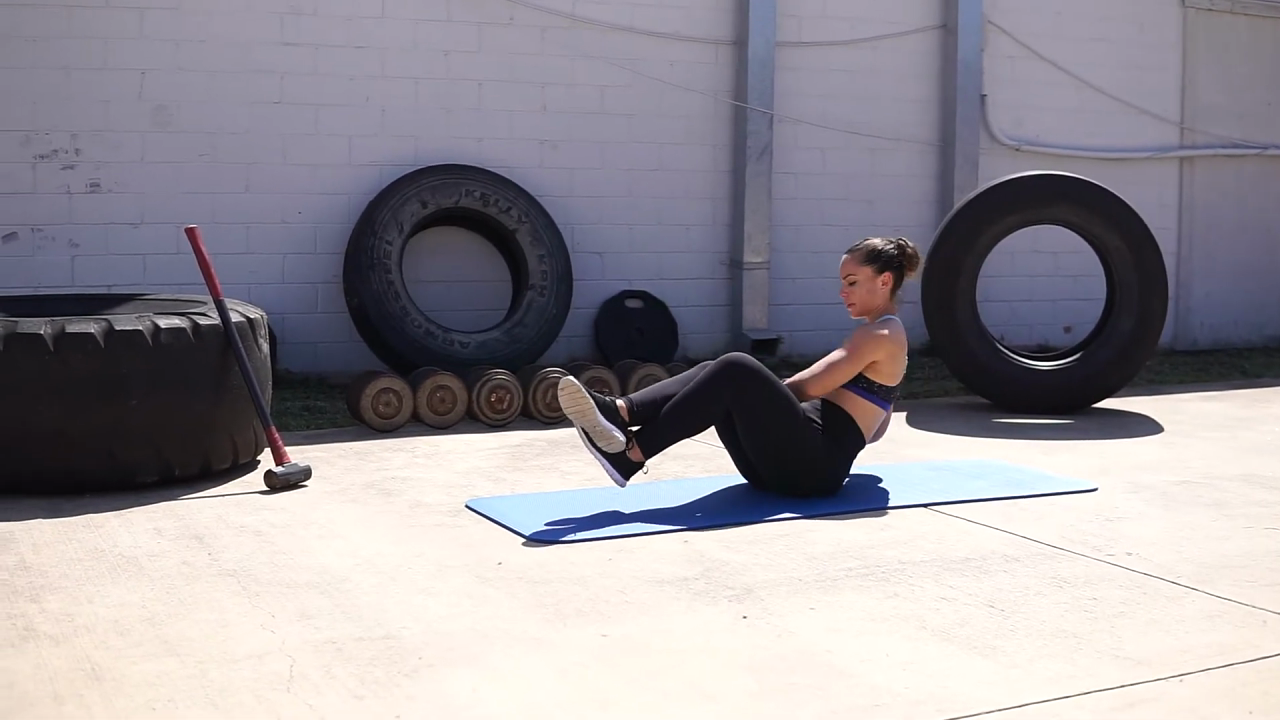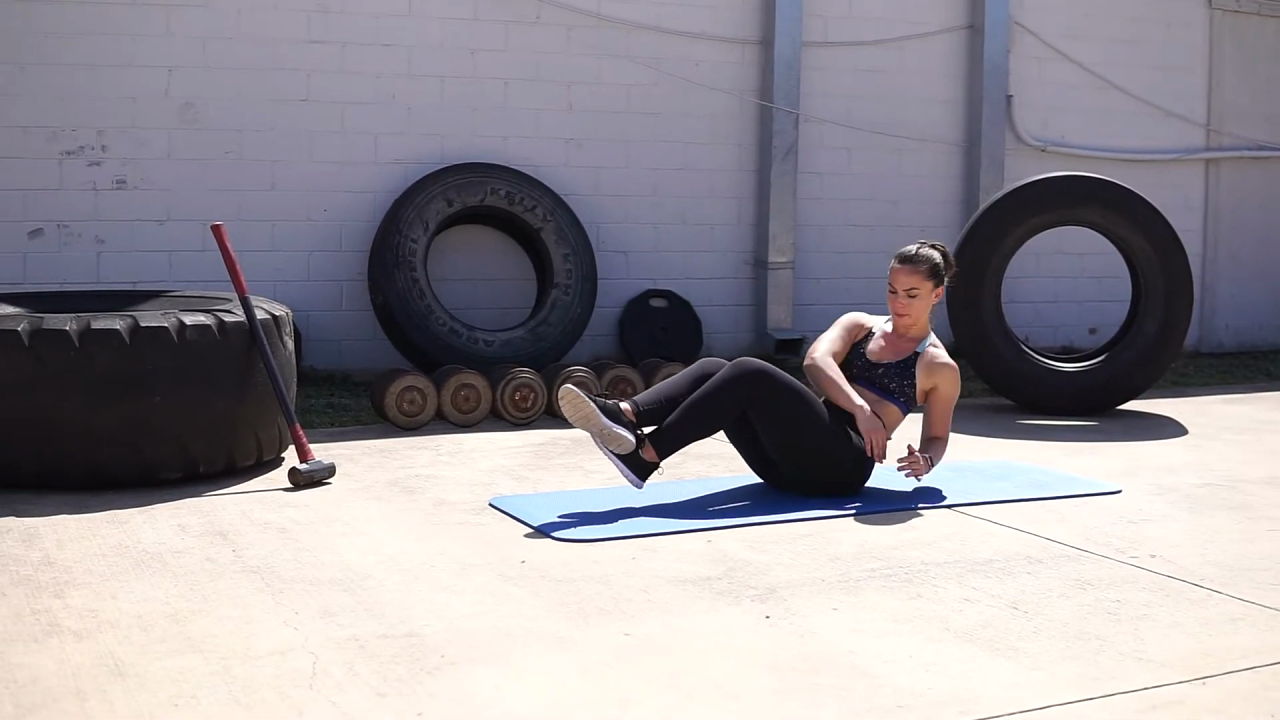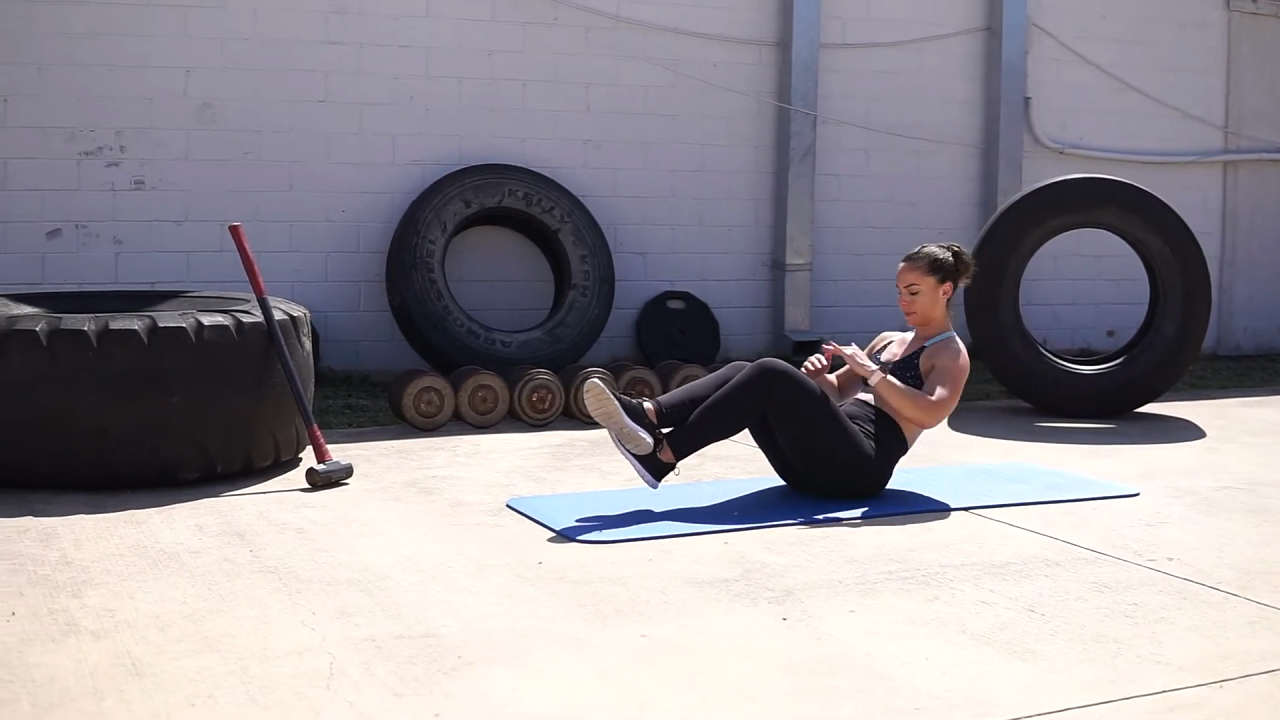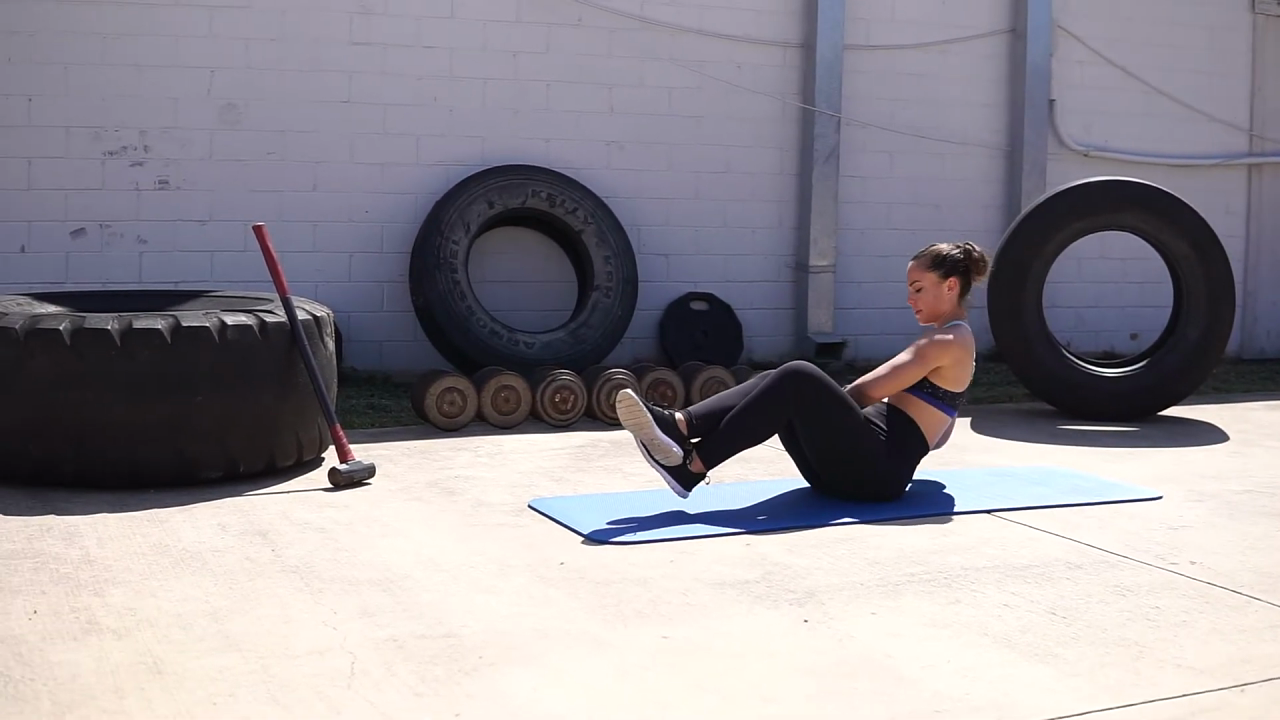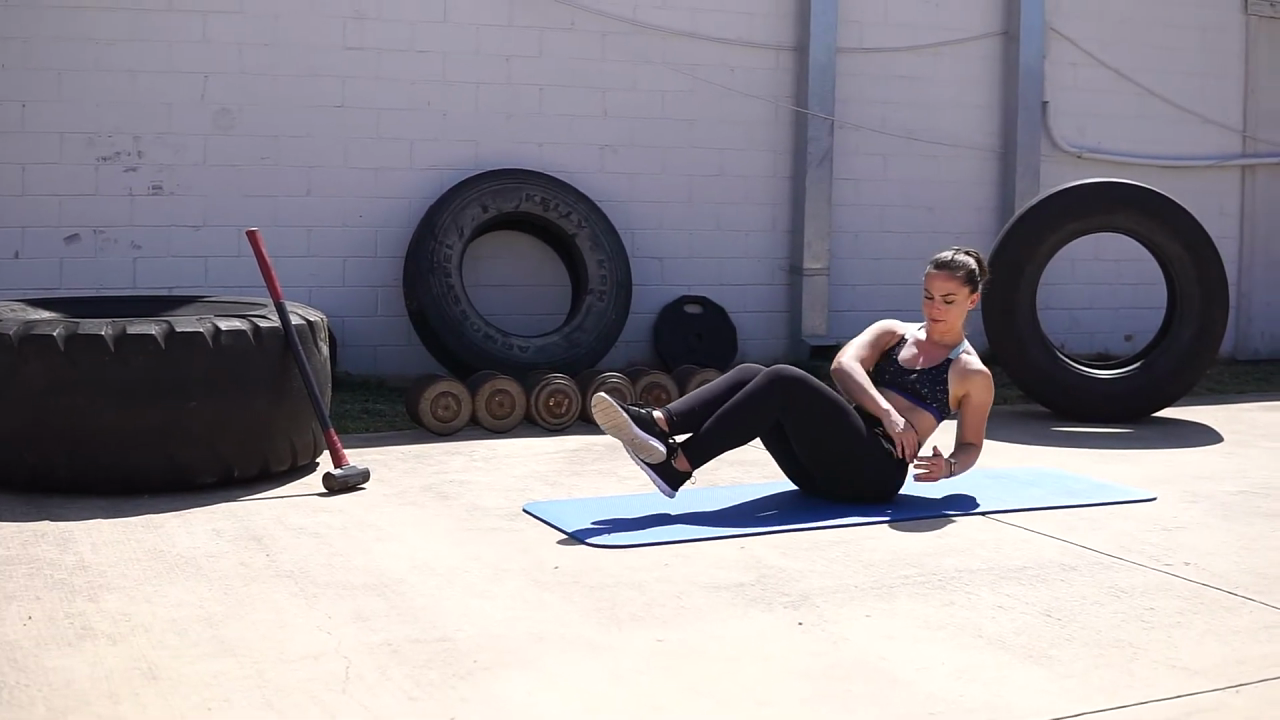
dt=0.4s
person 1, frame 1
left shoulder: (884, 335)
right shoulder: (872, 339)
left elbow: (817, 383)
right elbow: (876, 429)
left wrist: (780, 388)
left hip: (815, 465)
right hip: (775, 463)
left knee: (736, 369)
right knee: (712, 372)
left ankle: (632, 452)
right ankle: (618, 412)
person 1, frame 2
left shoulder: (940, 367)
right shoulder: (858, 325)
left elbow: (936, 440)
right elbow: (816, 363)
left wrist: (923, 459)
right wrist: (861, 410)
left hip: (839, 463)
right hip: (792, 463)
left knee: (747, 374)
right knee: (712, 369)
left ankle: (646, 454)
right ankle: (622, 414)
person 1, frame 3
left shoulder: (951, 355)
right shoulder: (893, 341)
left elbow: (929, 414)
right elbow: (836, 389)
left wrist: (873, 372)
right wrist: (819, 373)
left hip: (858, 468)
right hip: (816, 465)
left knee: (771, 374)
right knee: (741, 372)
left ankle: (663, 454)
right ankle: (645, 415)
person 1, frame 4
left shoulder: (952, 342)
right shoulder: (942, 345)
left elbow: (879, 386)
right elbow: (938, 436)
left wrist: (845, 395)
left hip: (878, 471)
right hip: (841, 467)
left knee: (798, 377)
right knee: (774, 381)
left ankle: (692, 464)
right ankle: (676, 424)
person 1, frame 5
left shoulder: (974, 375)
right shoulder: (891, 332)
left elbow: (969, 447)
right elbow: (843, 369)
left wrist: (944, 466)
right wrist: (892, 420)
left hip: (871, 470)
right hip: (823, 469)
left knee: (782, 380)
right knee: (750, 375)
left ankle: (677, 463)
right ankle: (655, 423)
